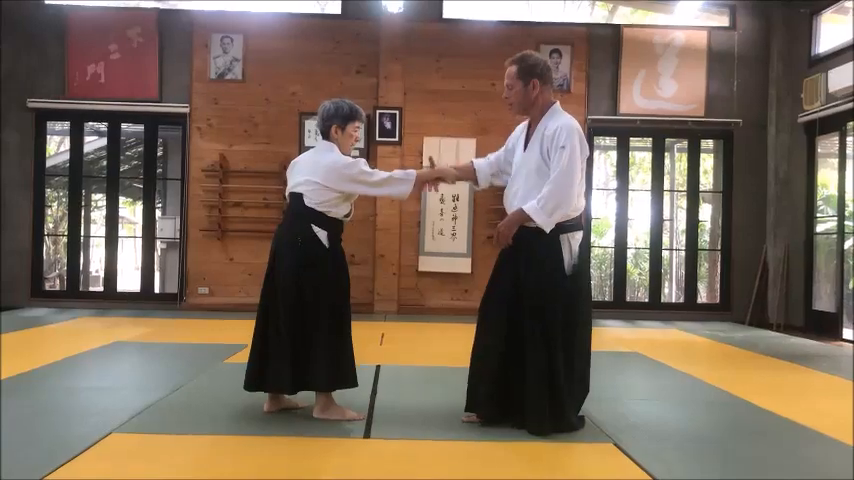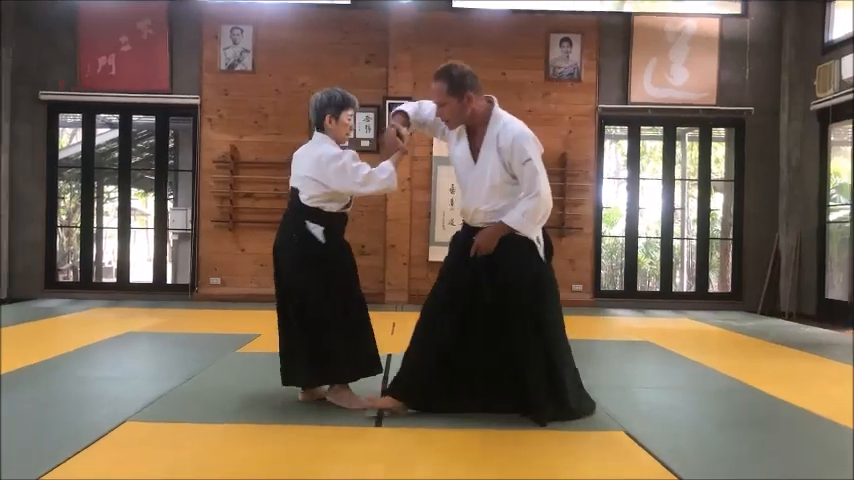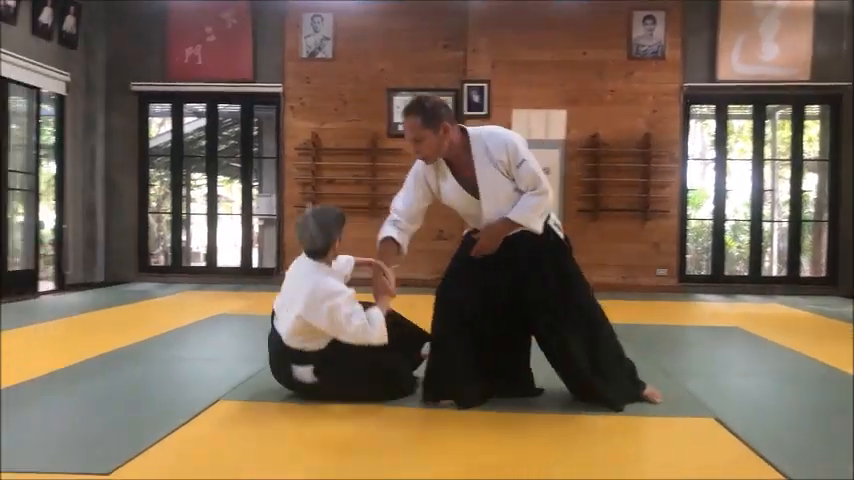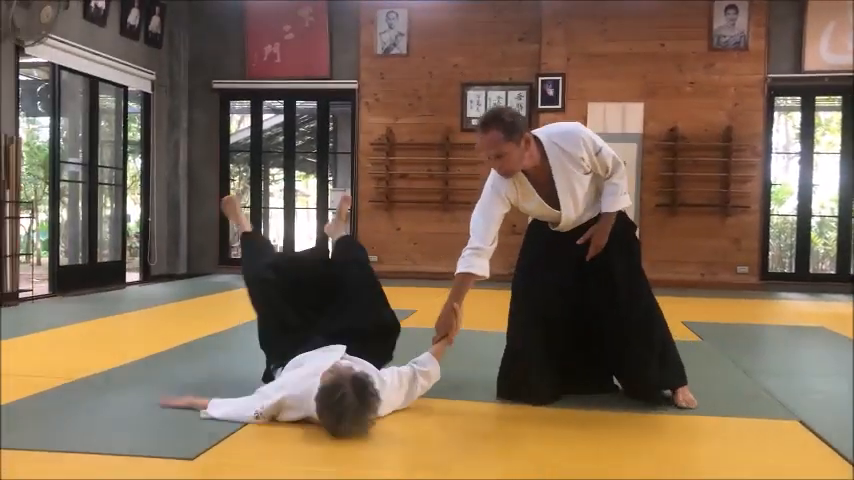
dt=0.5s
person 1, frame 1
left shoulder: (563, 129)
right shoulder: (524, 130)
left elbow: (560, 193)
right elbow: (495, 166)
left wrist: (515, 219)
right wrist: (451, 173)
left hip: (555, 246)
right hip: (524, 241)
left knee: (552, 334)
right knee: (498, 321)
left ankle: (556, 413)
right ankle: (495, 405)
person 1, frame 2
left shoulder: (514, 136)
right shoulder: (453, 122)
left elbow: (539, 199)
right elbow: (414, 110)
left wrist: (497, 232)
right wrist: (401, 121)
left hip: (516, 244)
right hip: (472, 236)
left knee: (533, 328)
right knee: (442, 312)
left ankle: (560, 403)
right ankle: (407, 391)
person 1, frame 3
left shoulder: (499, 142)
right shoulder: (425, 171)
left elbow: (539, 192)
right elbow: (401, 219)
left wrist: (500, 230)
right wrist: (381, 265)
left hip: (533, 240)
right hip: (484, 241)
left knee: (573, 313)
right knee: (454, 305)
left ankle: (626, 384)
right ankle: (459, 387)
person 1, frame 4
left shoulder: (572, 138)
right shoulder: (501, 184)
left elbow: (615, 171)
right elbow: (479, 247)
left wrist: (607, 224)
right wrist: (451, 308)
left hip: (600, 225)
right hip: (550, 234)
left knee: (630, 305)
right knee: (532, 302)
left ankle: (672, 381)
right ankle: (532, 384)
person 2, frame 1
left shoulder: (302, 161)
right shoulder: (340, 165)
right elbow: (387, 181)
right wrist: (436, 174)
left hip: (290, 240)
right hip: (315, 246)
left knee: (286, 317)
right knee: (324, 322)
left ankle: (275, 394)
right ankle: (324, 402)
person 2, frame 2
left shoulder: (305, 153)
right shoulder: (333, 157)
right elbow: (372, 180)
right wrist: (397, 153)
left hip: (294, 236)
right hip: (316, 241)
left knee: (303, 312)
right knee: (337, 312)
left ankle: (310, 384)
right ankle: (338, 386)
person 2, frame 3
left shoulder: (301, 264)
right shoulder: (329, 293)
left elbow: (334, 265)
right elbow: (366, 331)
left wrist: (367, 262)
right wrist: (384, 298)
right hip: (304, 372)
person 2, frame 4
left shoulder: (294, 397)
right shoulder: (381, 393)
left elbow: (237, 407)
right elbow: (416, 376)
left wrist: (196, 402)
right wrist: (443, 341)
left hip: (290, 358)
left knee: (269, 278)
left ankle: (246, 229)
right ankle: (339, 234)
